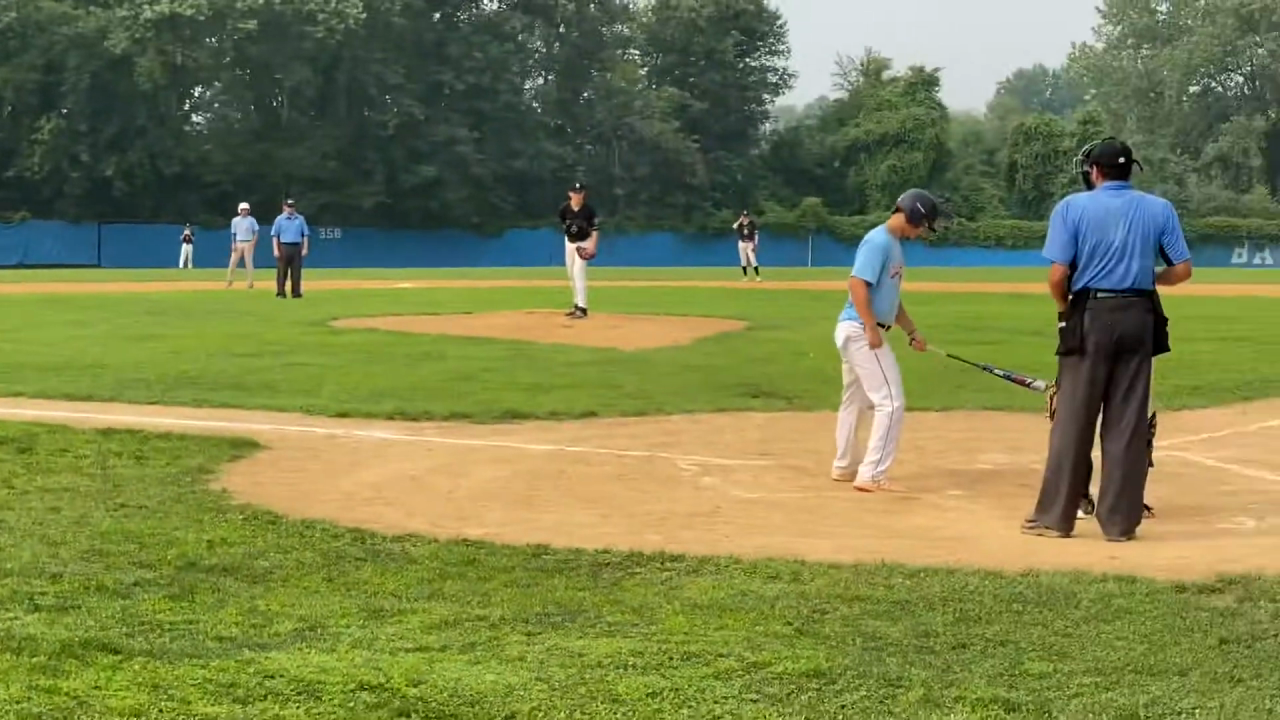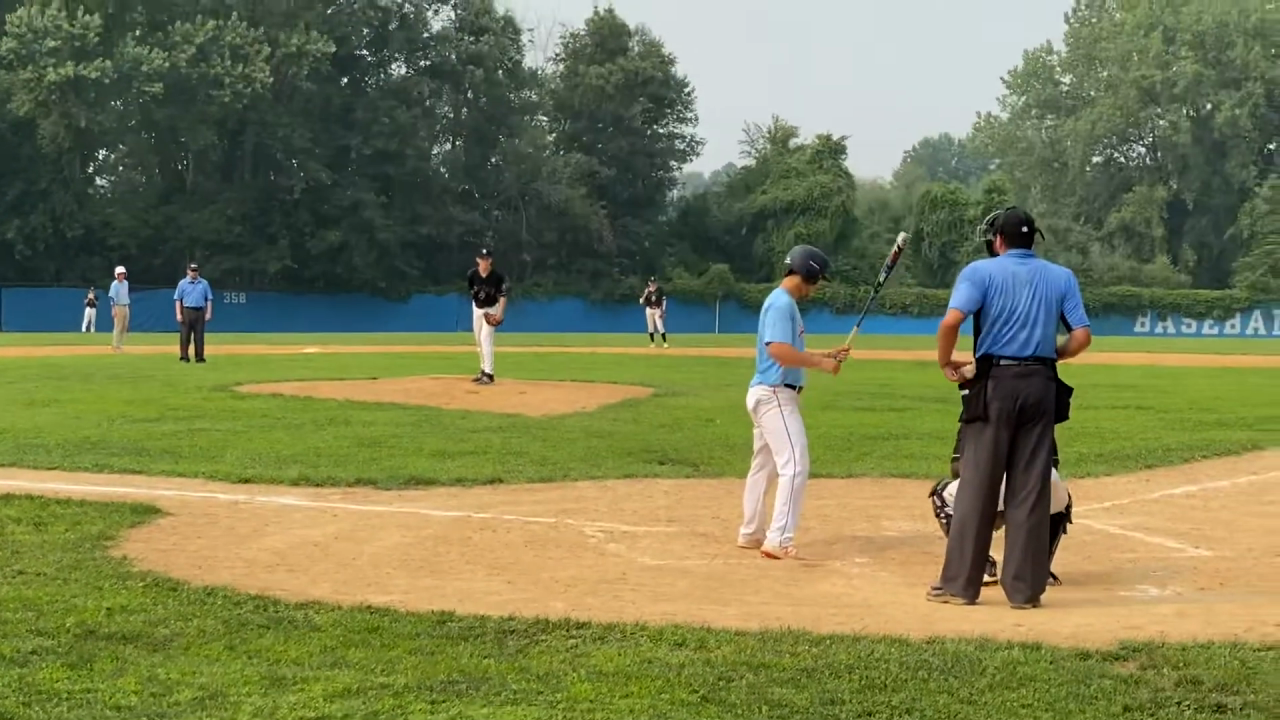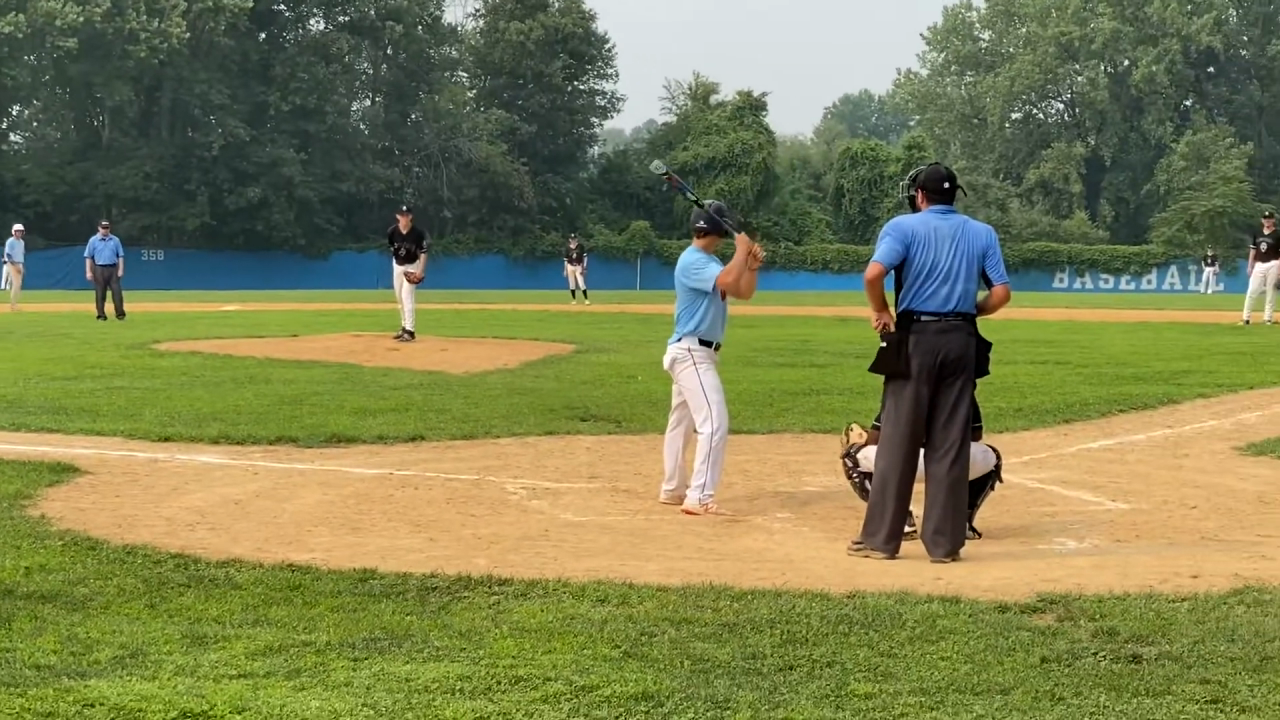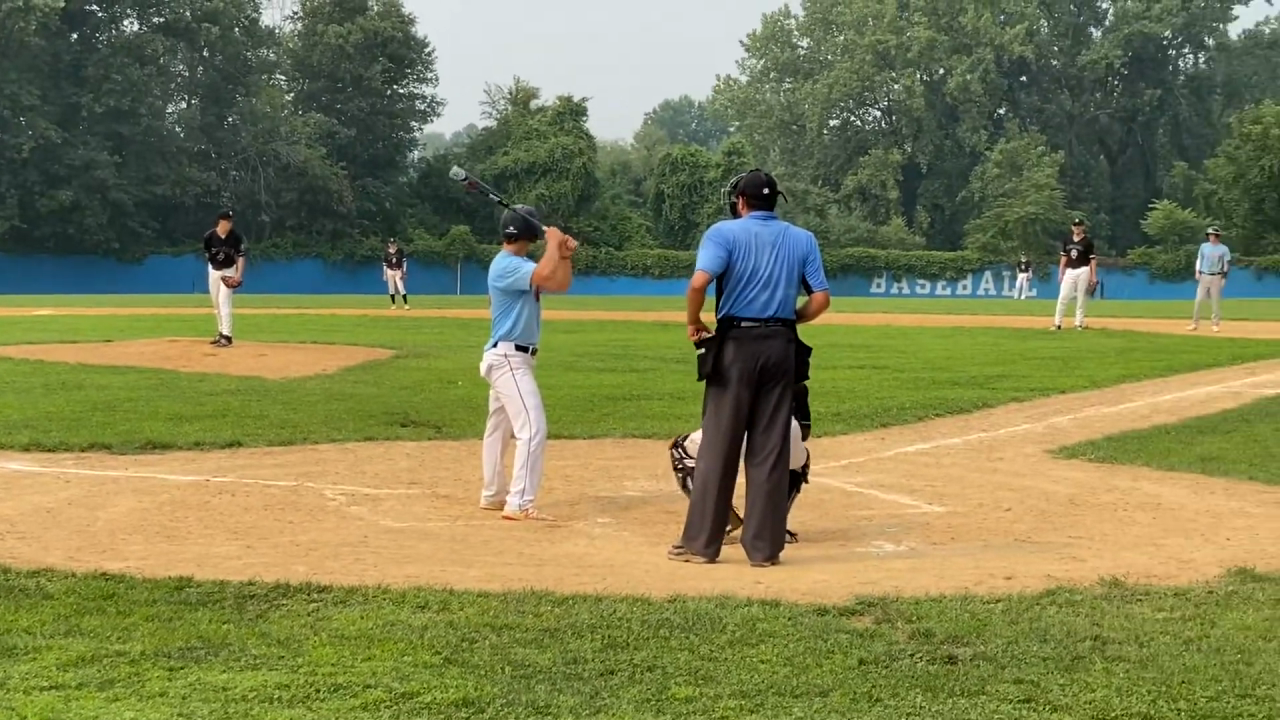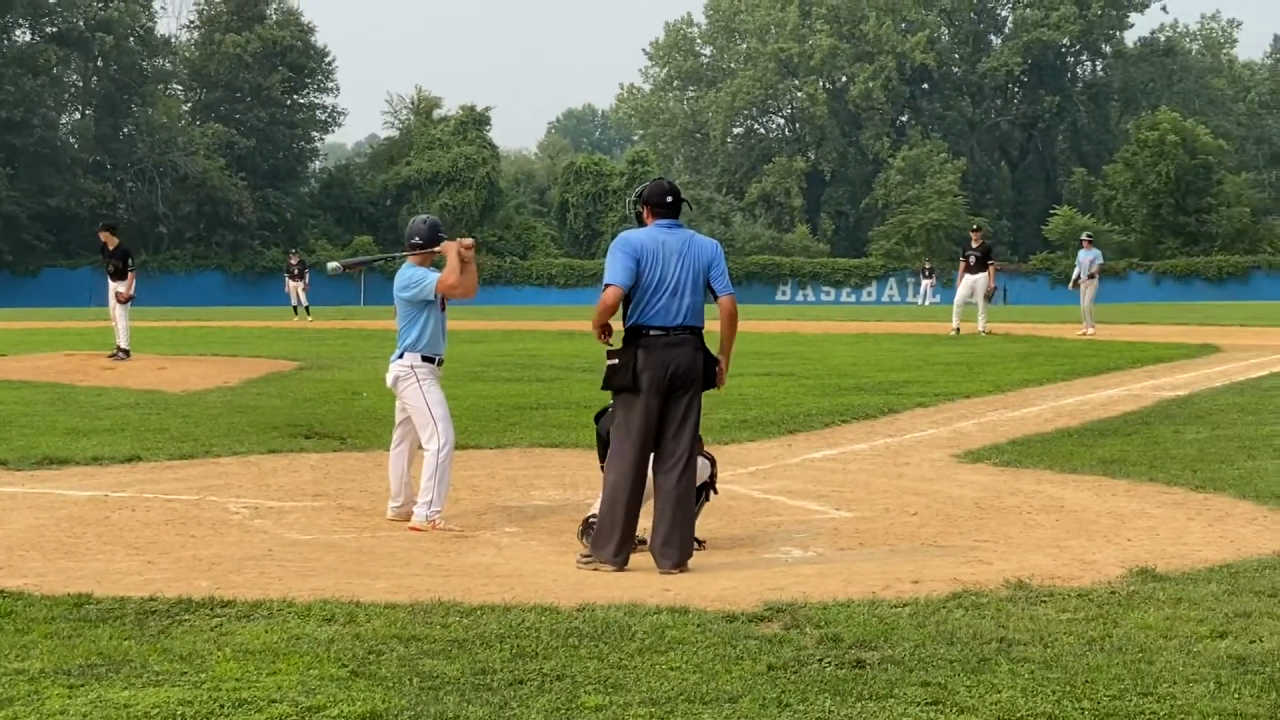
dt=0.7s
person 1, frame 1
left shoulder: (1072, 206)
right shoulder: (1161, 209)
left elbow: (1057, 276)
right elbow: (1183, 271)
left wrist: (1065, 306)
left hip: (1091, 316)
right hip: (1139, 317)
left knee: (1073, 420)
right knee: (1129, 423)
left ankle: (1054, 515)
right ankle: (1120, 519)
person 1, frame 2
left shoulder: (981, 271)
right shoulder: (1062, 277)
left elbow: (950, 321)
right elbow: (1081, 336)
left wrist: (945, 361)
right wrist: (1049, 356)
left hip: (994, 383)
right hip: (1040, 385)
left knee: (977, 485)
right knee: (1031, 489)
left ankle: (960, 584)
right ankle: (1025, 587)
person 1, frame 3
left shoulder: (903, 226)
right shoulder: (983, 233)
left elbow: (873, 273)
right elbow: (1001, 292)
left wrist: (880, 310)
left hip: (915, 338)
right hip: (961, 340)
left knee: (898, 439)
right knee: (951, 443)
left ankle: (880, 538)
right ankle: (944, 542)
person 1, frame 4
left shoulder: (724, 231)
right shoulder: (803, 239)
left elbow: (699, 282)
right elbow: (820, 299)
left wrist: (693, 321)
left hip: (736, 344)
right hip: (781, 346)
left knee: (718, 445)
right knee: (771, 449)
left ankle: (701, 542)
right ankle: (764, 546)
person 1, frame 5
left shoulder: (630, 241)
right shoulder: (709, 247)
left elbow: (612, 298)
right elbow: (728, 306)
left wrist: (599, 326)
right wrist: (723, 357)
left hip: (644, 354)
right hip: (689, 354)
left knee: (627, 455)
right knee: (678, 458)
left ankle: (609, 552)
right ankle: (673, 554)
person 2, frame 1
left shoulder: (894, 245)
right shoulder: (879, 241)
left elbow: (891, 298)
right elbow: (857, 284)
left wrist: (911, 331)
right wrist: (871, 328)
left hip: (855, 331)
right hip: (861, 332)
left knee: (854, 400)
right knee: (890, 402)
left ankle: (844, 466)
right ankle: (871, 474)
person 2, frame 2
left shoulder: (786, 303)
right shoulder: (781, 303)
left elbow: (791, 355)
right elbow: (778, 350)
left wrist: (826, 357)
right wrist: (820, 363)
left hip: (769, 394)
right hip: (775, 395)
left knee: (763, 466)
right knee: (795, 466)
left ankle: (751, 533)
right ankle: (778, 541)
person 2, frame 3
left shoulder: (709, 261)
right shoulder: (693, 261)
left elbow: (744, 292)
right elbow: (728, 280)
left wrist: (752, 265)
right wrist: (741, 248)
left hip: (692, 352)
right hip: (692, 352)
left knee: (681, 422)
right knee: (714, 423)
left ankle: (673, 489)
right ankle: (699, 498)
person 2, frame 4
left shoulder: (521, 264)
right shoulder: (506, 265)
left elbow: (560, 284)
right elbow: (546, 273)
left wrist: (565, 255)
right wrist: (553, 243)
left hip: (510, 357)
right hip: (509, 358)
left knee: (499, 428)
right knee: (533, 429)
left ankle: (493, 495)
right ankle: (519, 504)
person 2, frame 5
left shoulder: (426, 275)
right shoulder: (410, 276)
left elbow: (467, 290)
right elbow: (451, 283)
left wrist: (467, 258)
right wrist: (452, 254)
left hip: (415, 368)
right hip: (415, 368)
left knee: (405, 439)
right knee: (441, 439)
left ankle: (400, 506)
right ankle: (426, 515)
